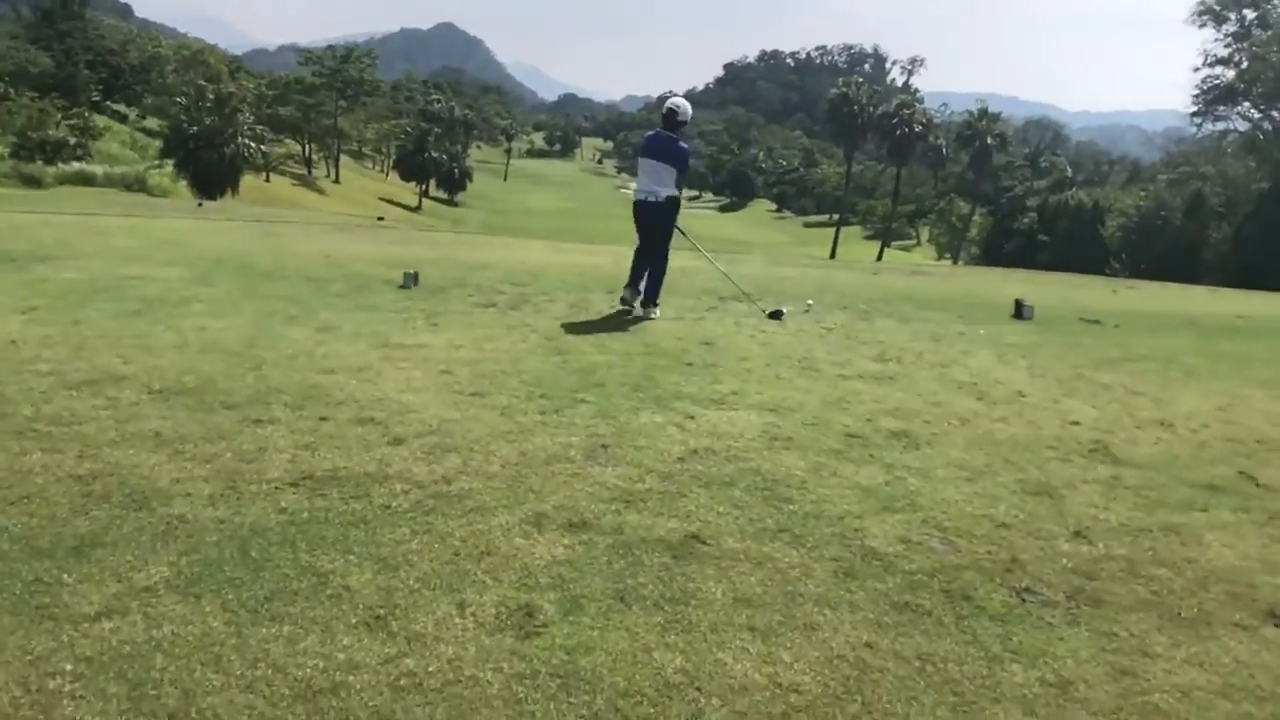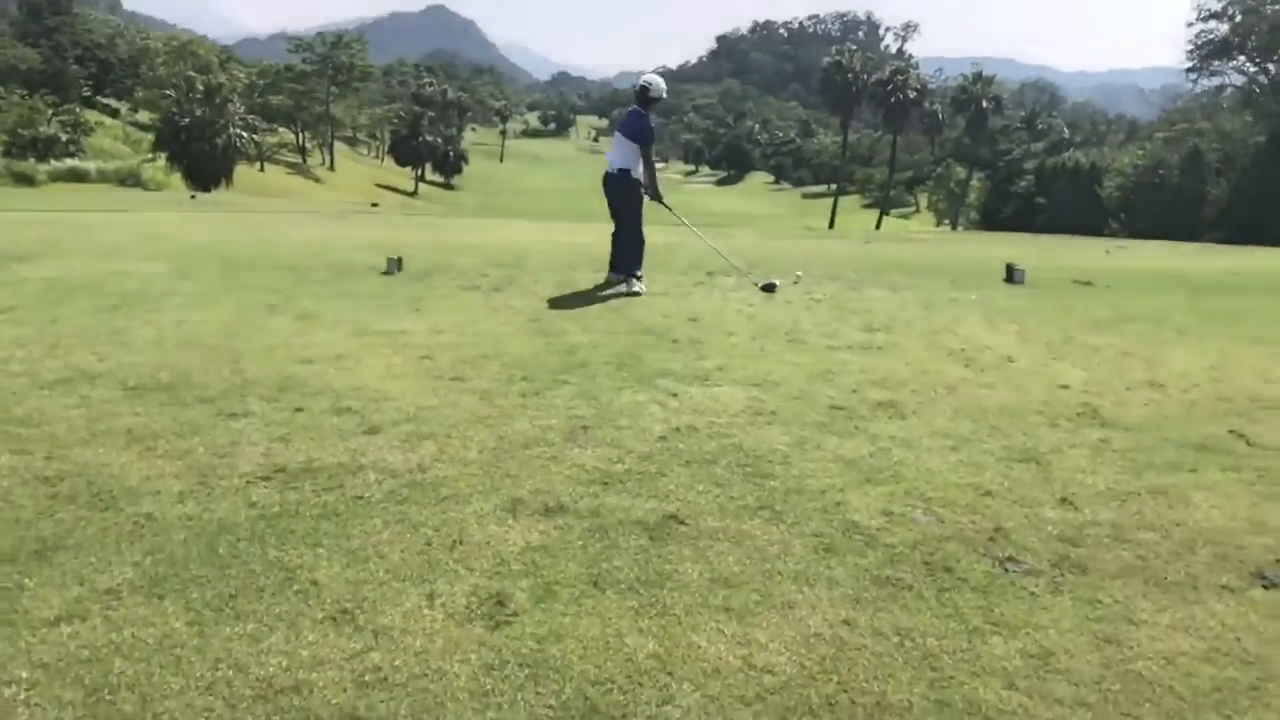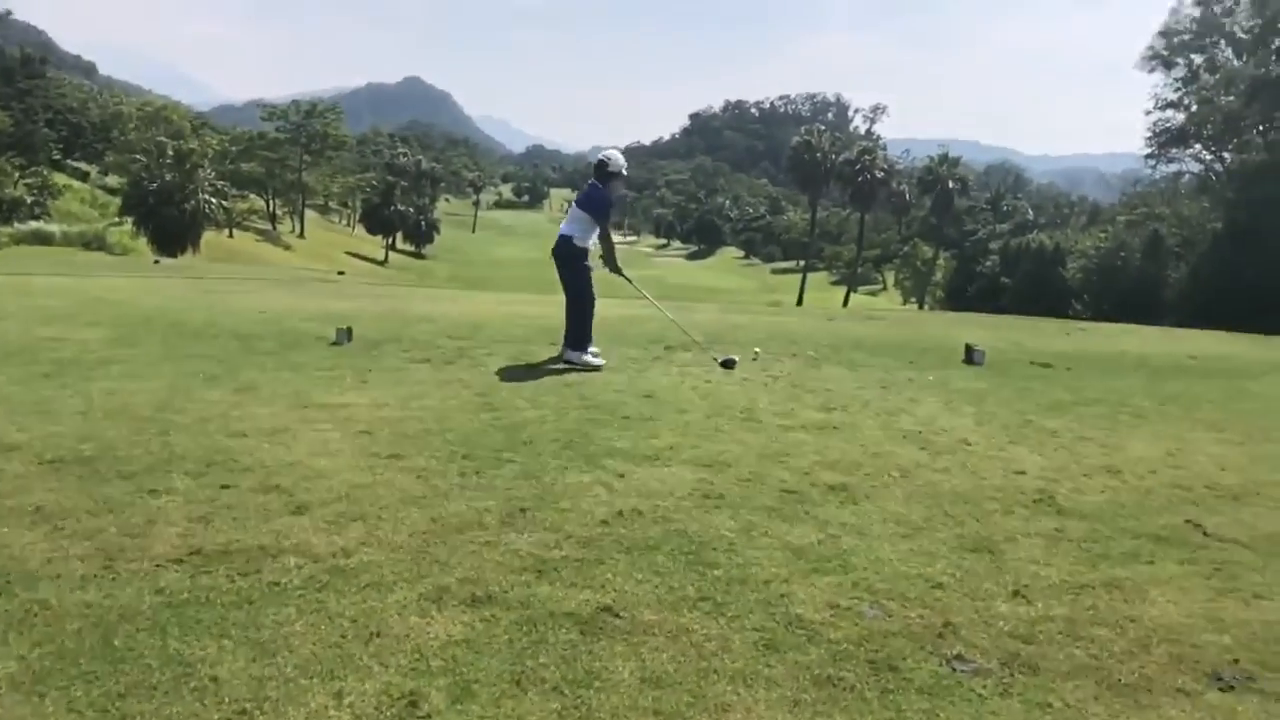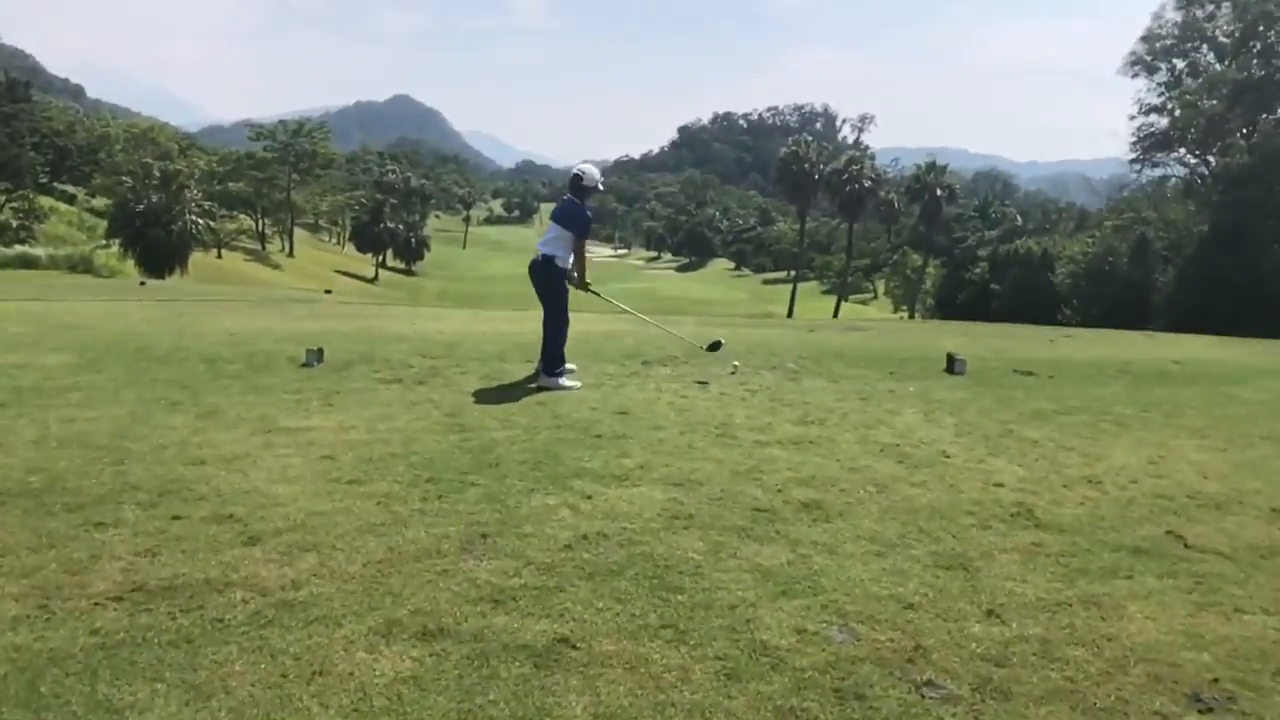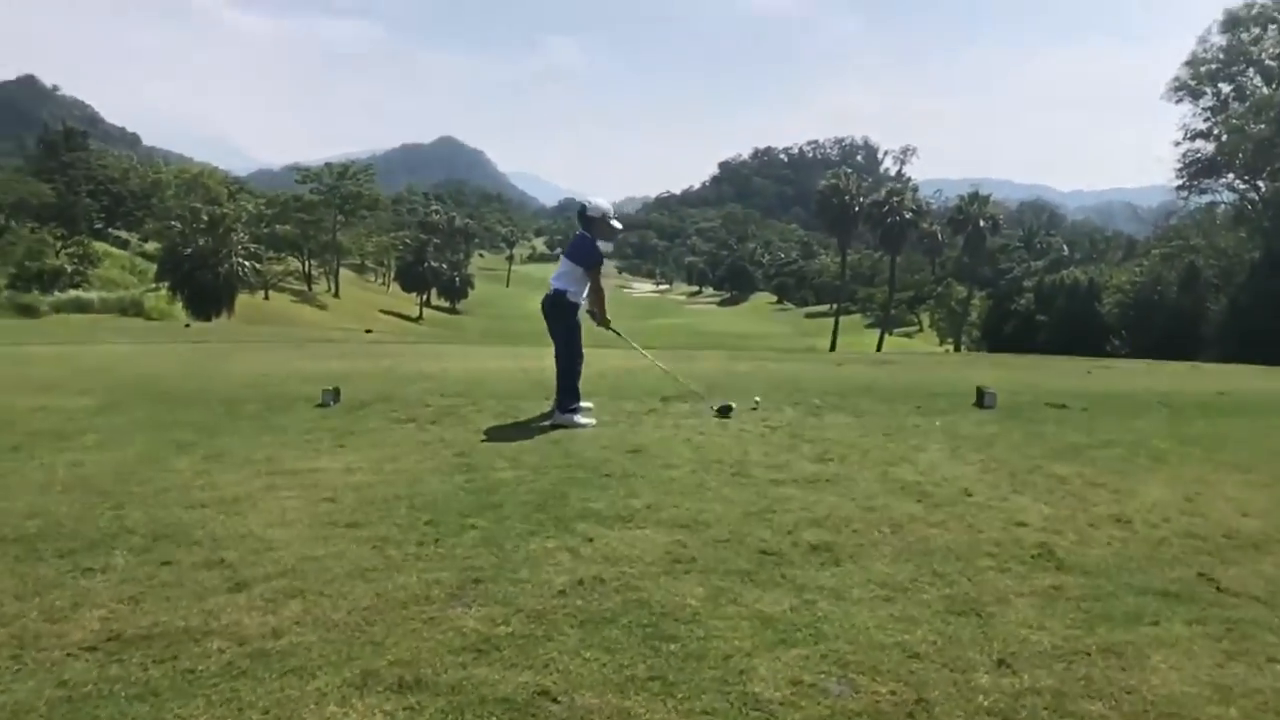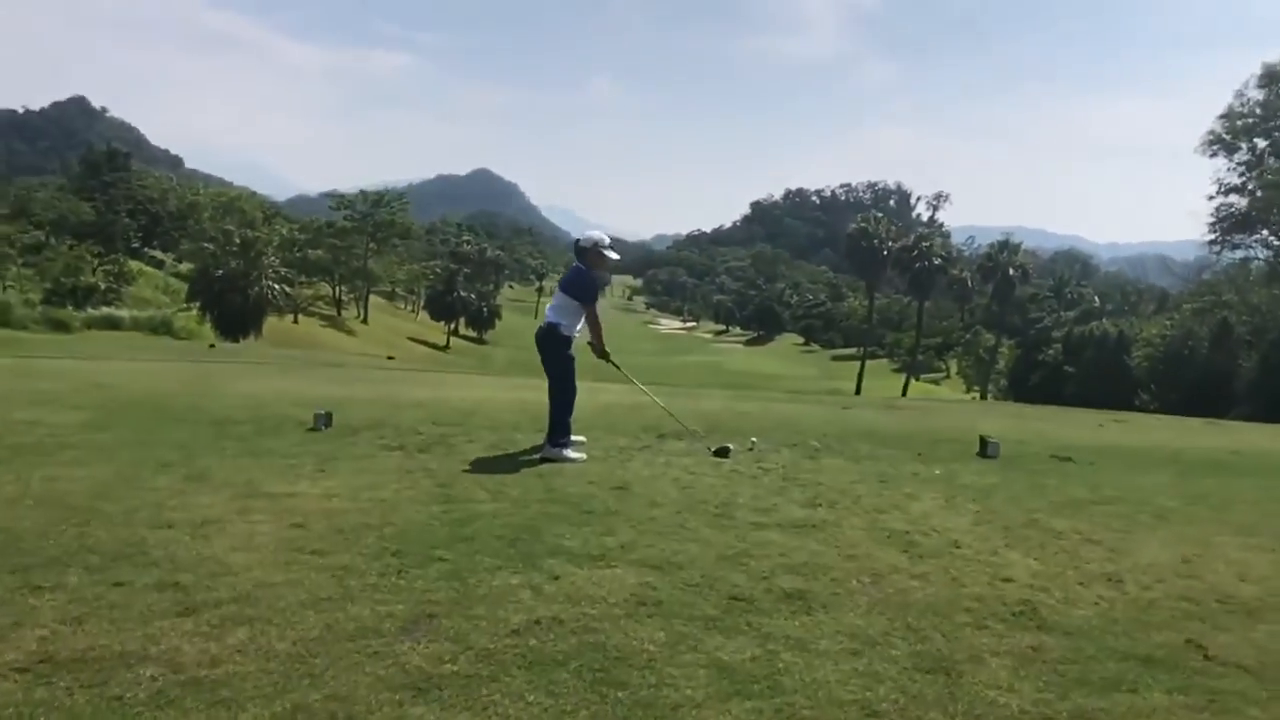
dt=0.3s
person 1, frame 1
left shoulder: (648, 140)
right shoulder: (682, 150)
left elbow: (646, 172)
right elbow: (678, 185)
right wrist: (674, 210)
left hip: (642, 203)
right hip: (664, 206)
left knee: (644, 250)
right knee: (659, 256)
left ankle: (632, 289)
right ankle: (650, 304)
person 1, frame 2
left shoulder: (629, 116)
right shoulder: (645, 125)
right elbow: (647, 161)
left wrist: (645, 183)
right wrist: (654, 189)
left hip: (612, 177)
right hip: (626, 180)
left knee: (621, 227)
right knee: (634, 231)
left ankle: (616, 271)
right ankle: (632, 277)
person 1, frame 3
left shoulder: (591, 190)
right shoulder: (601, 198)
right elbow: (605, 234)
left wrist: (606, 255)
right wrist: (613, 263)
left hip: (566, 247)
right hip: (573, 250)
left knee: (576, 298)
right knee: (584, 300)
left ankle: (573, 343)
right ankle: (576, 350)
person 1, frame 4
left shoulder: (564, 205)
right shoulder: (582, 215)
right elbow: (579, 251)
left wrist: (571, 272)
right wrist: (581, 278)
left hip: (541, 264)
right hip: (552, 269)
left knee: (553, 317)
right knee: (558, 320)
left ankle: (549, 362)
right ankle: (550, 374)
person 1, frame 5
left shoulder: (580, 241)
right shoulder: (590, 248)
right elbow: (596, 286)
left wrist: (593, 308)
right wrist: (602, 314)
left hip: (556, 301)
right hip: (563, 305)
left knee: (566, 354)
right knee: (572, 356)
left ankle: (565, 400)
right ankle: (565, 411)
person 1, frame 6
left shoulder: (578, 274)
right shoulder: (585, 279)
left elbow: (587, 316)
right elbow: (592, 318)
left wrist: (595, 341)
right wrist: (601, 347)
left hip: (552, 334)
right hip: (556, 337)
left knee: (562, 388)
right knee: (565, 390)
left ankle: (558, 434)
right ankle: (555, 445)
